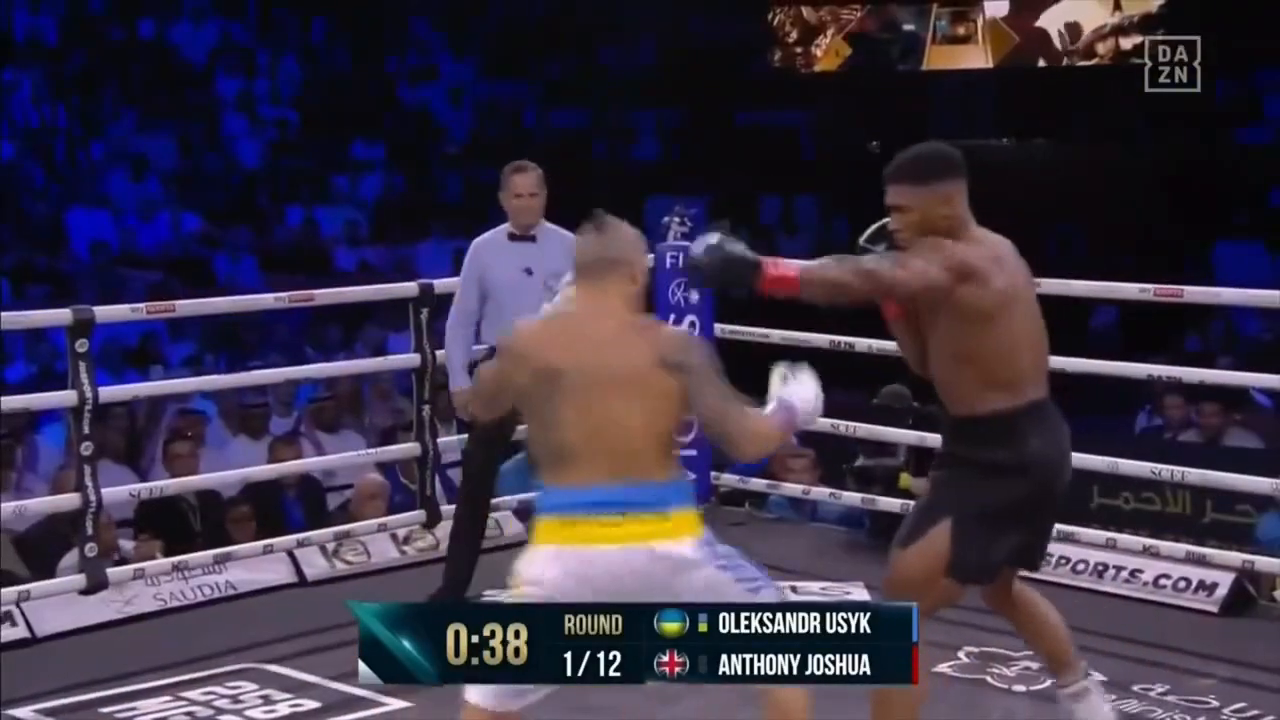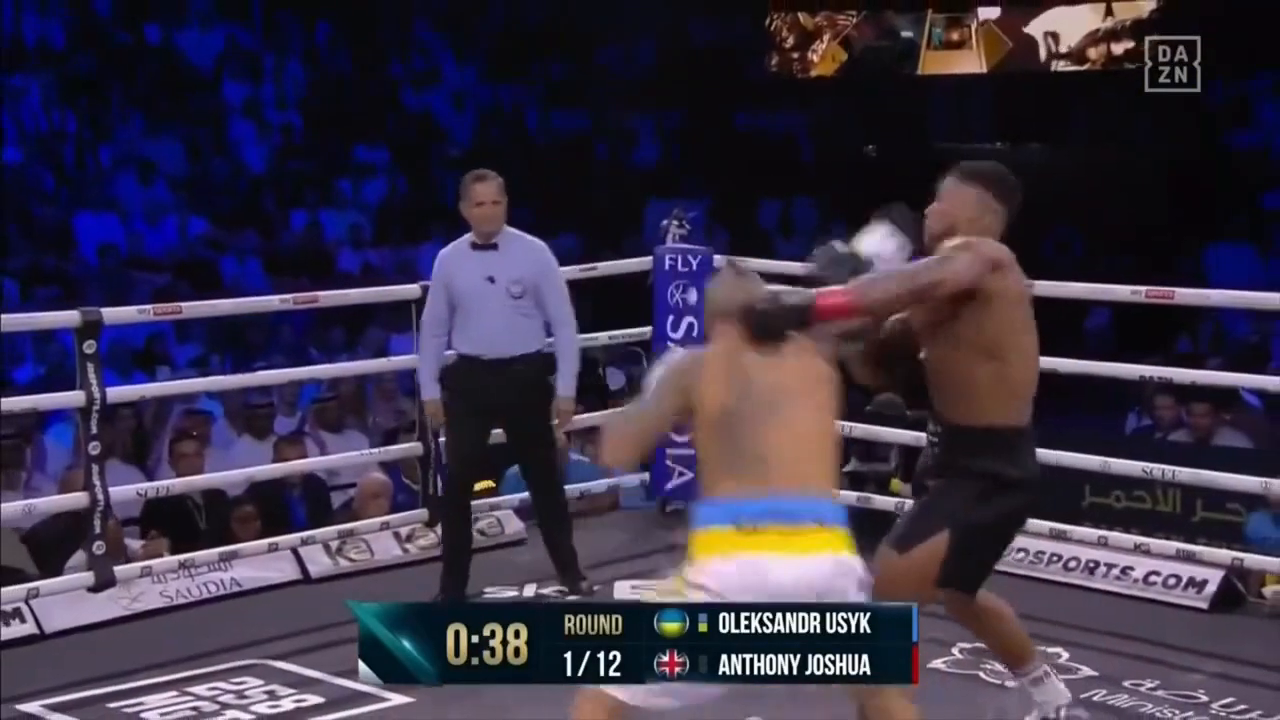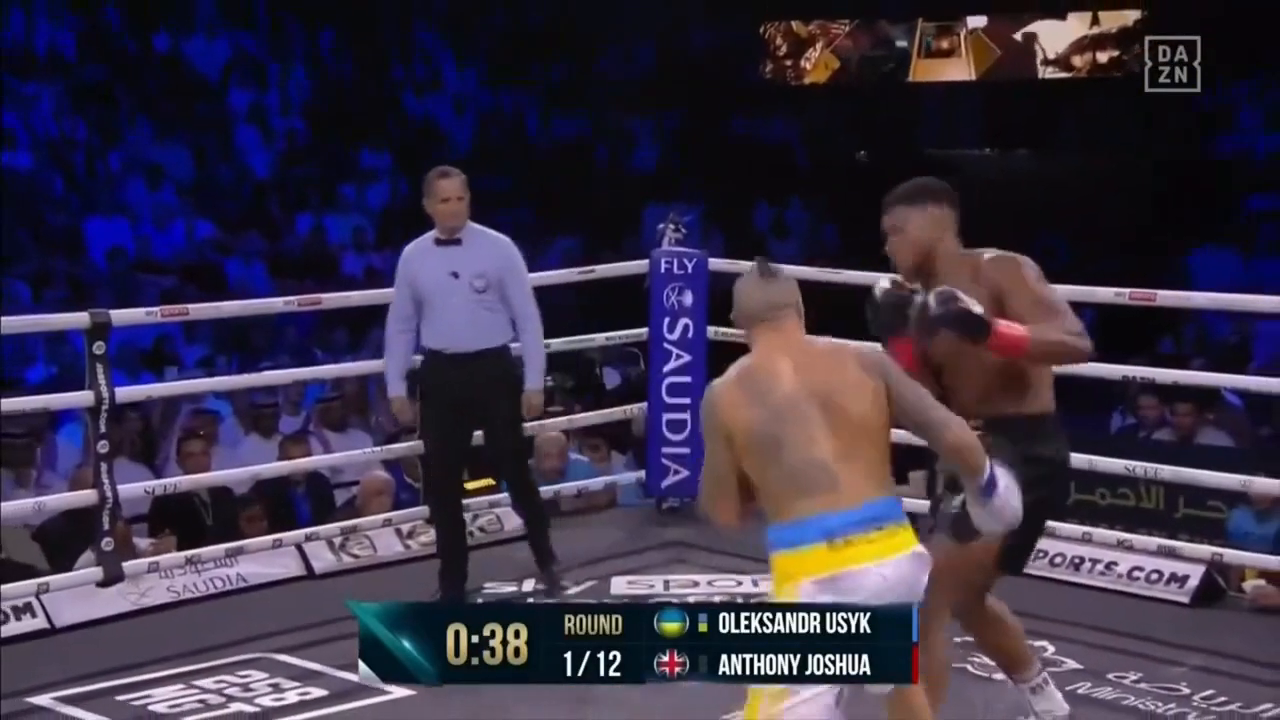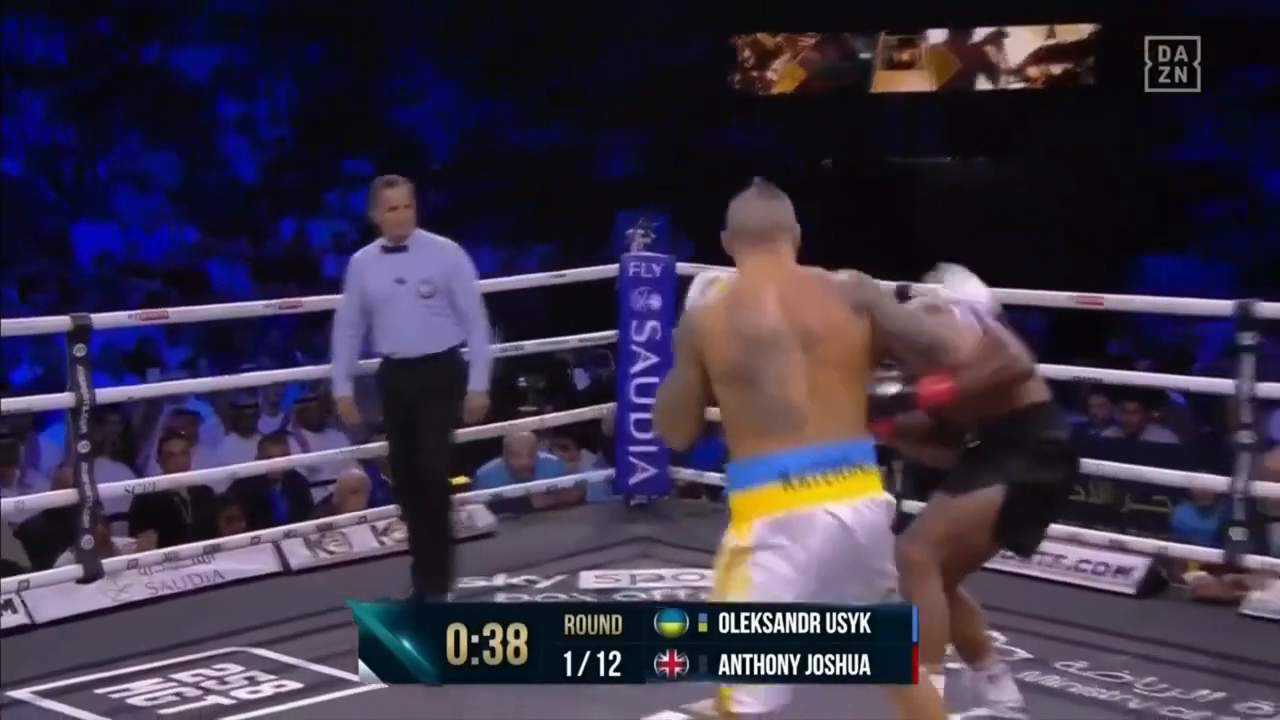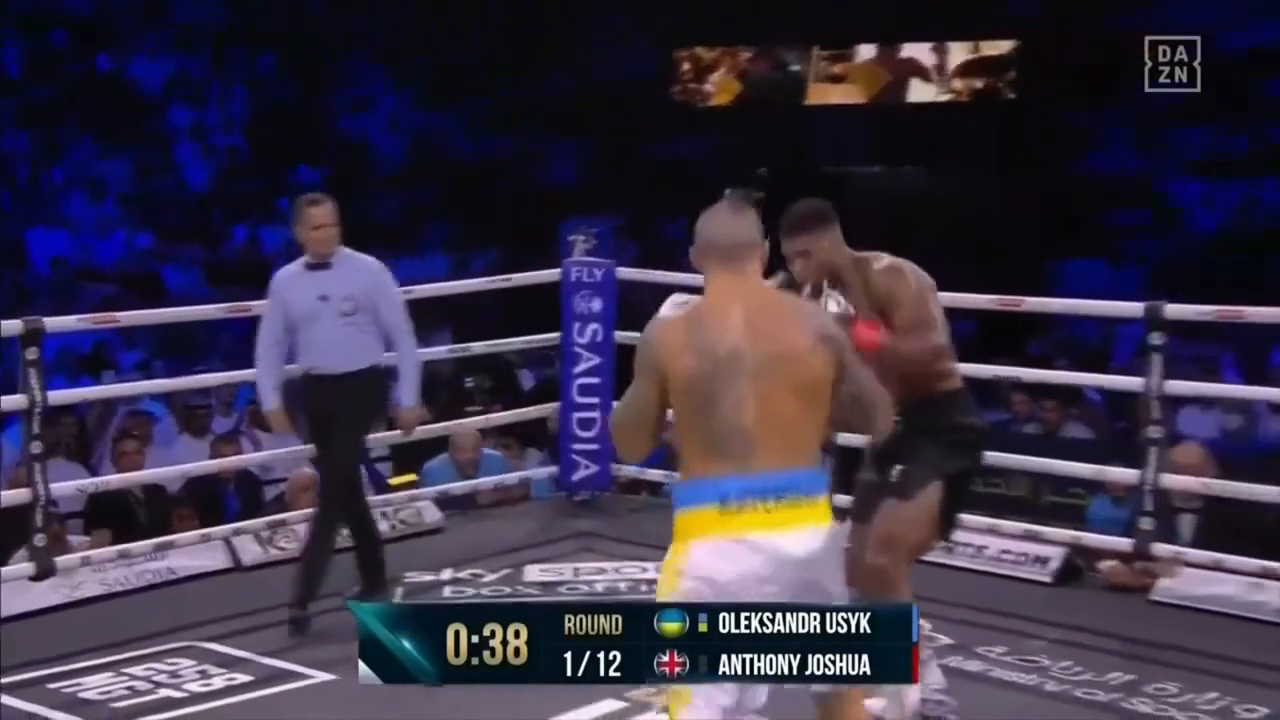
dt=0.4s
person 1, frame 1
left shoulder: (956, 261)
right shoulder: (989, 252)
left elbow: (863, 282)
right elbow: (927, 361)
left wrist: (757, 270)
right wrist: (893, 287)
left hip: (997, 458)
right hip: (1033, 442)
left knee: (901, 610)
right knee: (1000, 583)
person 1, frame 2
left shoulder: (982, 258)
right shoulder: (947, 288)
left elbow: (910, 285)
left wrist: (808, 307)
left hip: (985, 470)
right hip: (969, 458)
left knee: (882, 605)
right knee: (957, 593)
person 1, frame 3
left shoulder: (1004, 271)
right shoulder: (928, 298)
left elbow: (1074, 343)
right elbow: (928, 398)
left wrist: (985, 330)
right wrist: (897, 335)
left hip: (1026, 455)
left knee: (929, 596)
right knee: (964, 596)
person 1, frame 4
left shoulder: (929, 322)
left elbow: (1015, 366)
right elbow: (940, 444)
right wrist: (883, 420)
left hip: (1035, 450)
right hip: (1000, 448)
left knee: (917, 554)
right knee: (938, 575)
person 1, frame 5
left shoulder: (892, 276)
right shoulder: (832, 299)
left elbow: (934, 357)
left wrist: (853, 333)
left hip: (943, 432)
right hip: (898, 433)
left knee: (883, 561)
right knee: (864, 566)
person 2, frame 1
left shoulder: (526, 343)
right shoulder: (671, 346)
left elbow: (480, 406)
right elbow: (745, 443)
right wrist: (790, 413)
left hip: (567, 547)
right hip: (665, 543)
person 2, frame 2
left shoulder: (694, 369)
right shoulder: (814, 354)
left elbow: (615, 454)
left wrist: (653, 395)
left hip: (730, 563)
right hip: (822, 559)
person 2, frame 3
left shoulder: (724, 394)
right shoulder: (864, 363)
left elbow: (724, 513)
right elbow: (953, 436)
right wrist: (986, 482)
left hip: (818, 576)
right hip: (897, 555)
person 2, frame 4
left shoulder: (705, 318)
right shoulder: (851, 292)
left elbow: (675, 432)
right elbow: (943, 350)
left hip: (775, 516)
right hip: (859, 501)
person 2, frame 5
left shoulder: (669, 334)
right shoulder: (817, 324)
left elbow: (631, 446)
right elbow: (877, 420)
left hip: (719, 541)
right hip: (807, 529)
person 3, frame 1
left shoulder: (568, 246)
right shoulder: (483, 249)
right elbow: (461, 318)
right wrist: (459, 380)
right knee: (478, 473)
right ankle: (455, 581)
person 3, frame 2
left shoulder: (535, 253)
right shoulder: (449, 259)
left elbow: (563, 324)
right elbow: (433, 329)
left wrist: (566, 388)
right wrist: (430, 390)
left hip: (526, 374)
right hip: (471, 378)
left knee: (543, 478)
right knee: (456, 482)
left ankle: (570, 573)
right ankle: (452, 588)
person 3, frame 3
left shoulder: (498, 248)
right shoulder: (413, 257)
left elbow: (528, 318)
right elbow: (400, 325)
left wrist: (534, 382)
right wrist: (396, 387)
left hip: (493, 369)
right hip: (441, 374)
left knee: (514, 469)
right knee: (440, 481)
left ankle: (546, 561)
right ankle: (452, 582)
person 3, frame 4
left shoulder: (445, 254)
right shoulder: (362, 264)
left elbow: (475, 321)
right elbow: (348, 328)
left wrist: (478, 385)
right wrist: (342, 387)
left hip: (440, 372)
right hip: (395, 376)
left knee: (434, 471)
right knee: (406, 480)
left ankle: (440, 572)
right ankle: (425, 578)
person 3, frame 5
left shoulder: (368, 272)
right shoulder: (285, 281)
left elbow: (401, 337)
right elbow: (270, 345)
left wrist: (409, 399)
right wrist: (271, 401)
left hip: (359, 388)
right hip: (317, 391)
left knee: (333, 490)
right knee: (345, 490)
left ankle: (303, 596)
right ankle: (373, 576)
